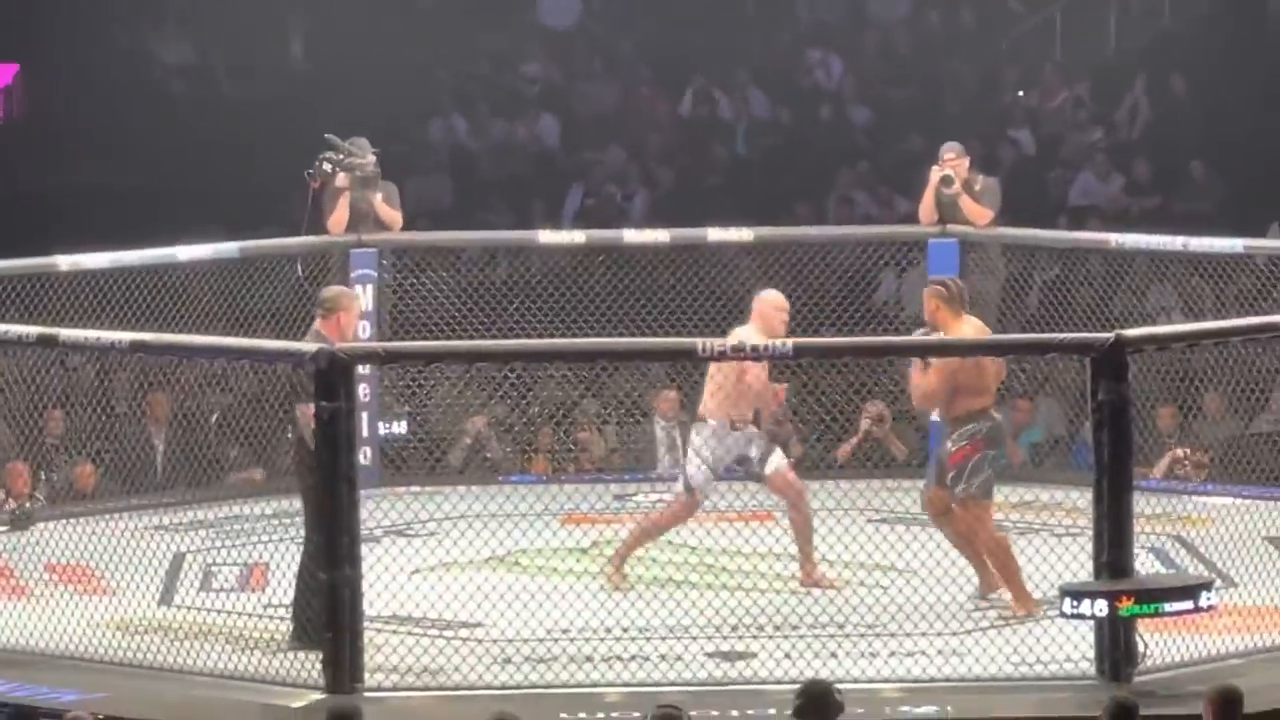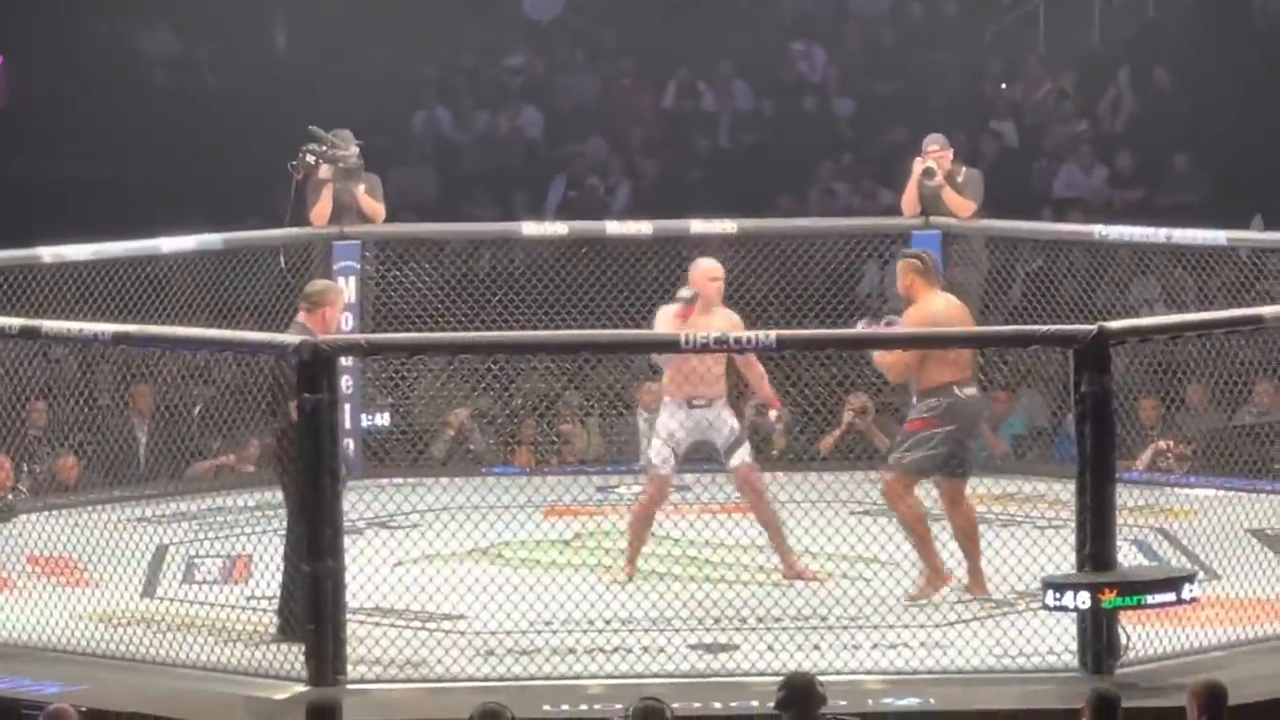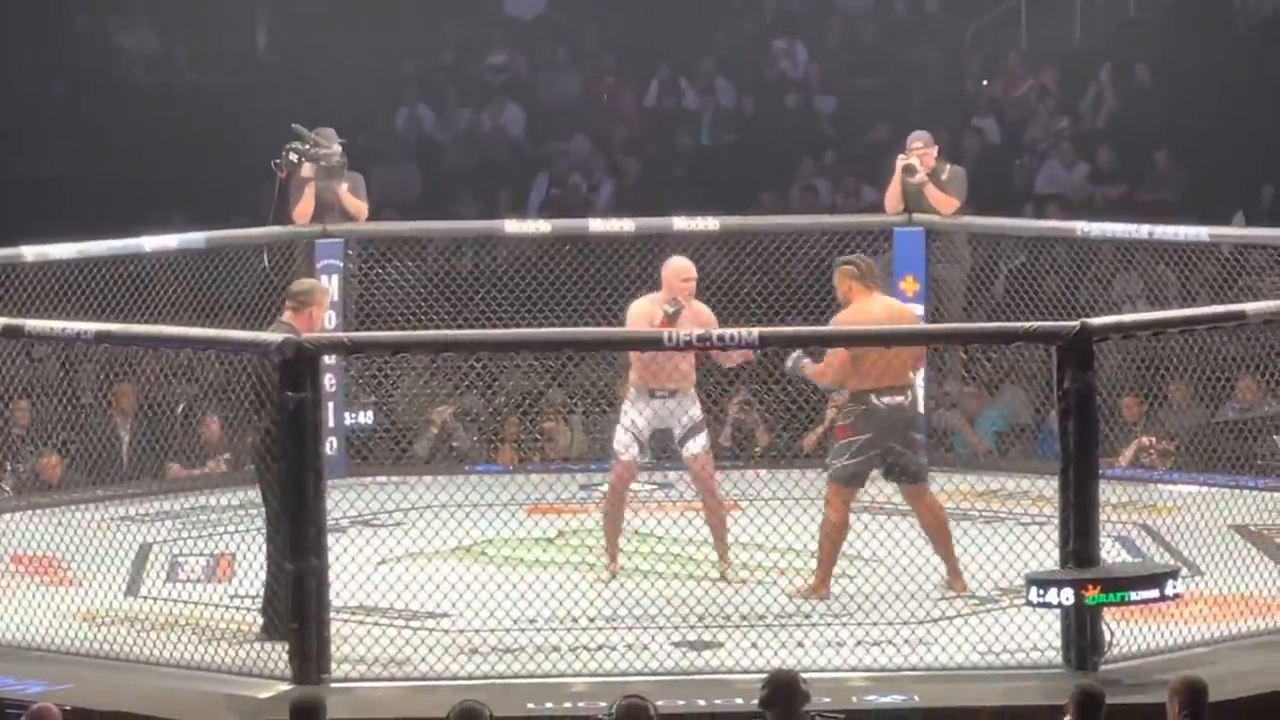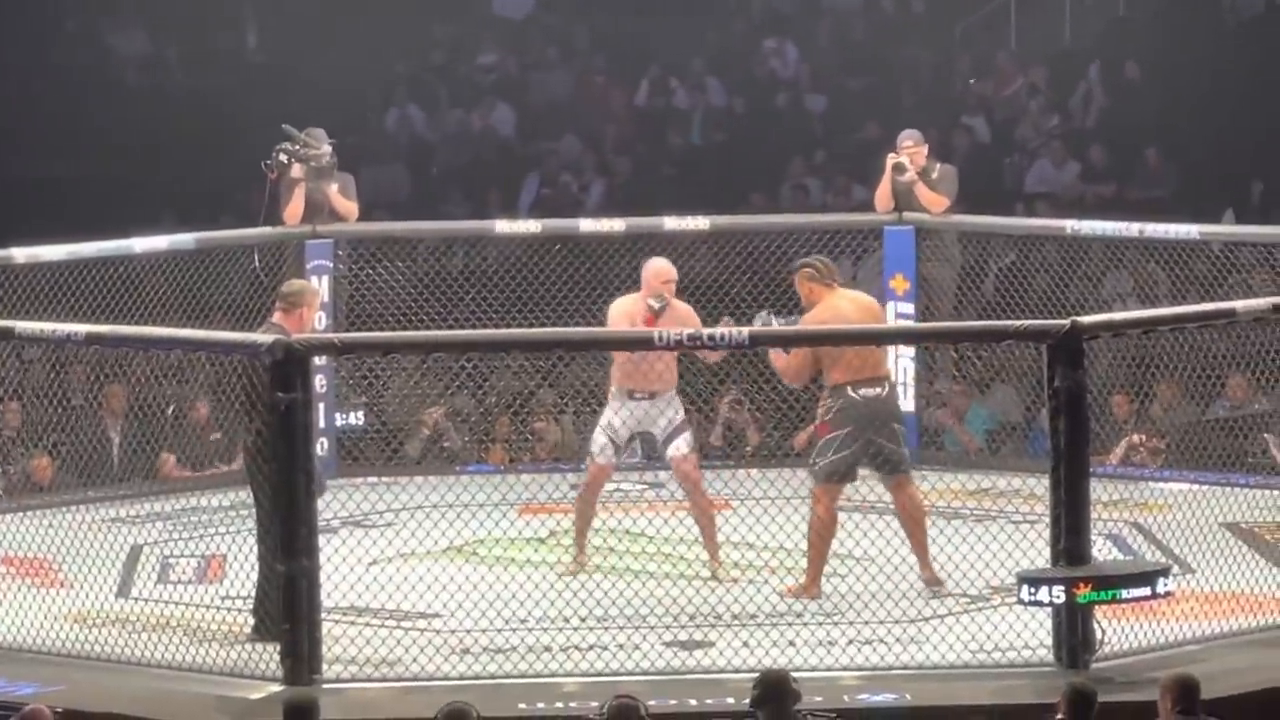
dt=0.3s
person 1, frame 1
left shoulder: (325, 350)
right elbow: (308, 413)
right hip: (320, 461)
left knee: (323, 540)
right knee: (325, 541)
left ankle: (310, 623)
right ankle: (310, 628)
person 1, frame 2
left shoulder: (300, 341)
right elbow: (300, 408)
left hip: (297, 451)
right hip: (300, 453)
left knee: (303, 533)
right knee: (307, 535)
left ankle: (296, 614)
right ankle: (294, 622)
person 1, frame 3
left shoulder: (273, 338)
left hip: (270, 449)
right hip: (283, 453)
left knee: (282, 534)
right knee: (290, 536)
left ankle: (280, 614)
right ankle: (279, 621)
person 1, frame 4
left shoulder: (262, 339)
left hip: (261, 451)
right hip: (275, 455)
left knee: (274, 536)
right knee: (281, 538)
left ankle: (271, 616)
right ankle: (270, 622)
person 2, frame 1
right shoulder: (974, 328)
left elbow: (923, 401)
right elbow: (996, 372)
left wrist: (916, 360)
left hip: (972, 433)
right hip: (980, 426)
left knee: (977, 520)
right knee: (934, 503)
left ankle: (1023, 599)
right ankle: (988, 577)
person 2, frame 2
left shoulder: (919, 315)
right shoulder: (956, 307)
left elbow: (896, 371)
left hip: (938, 407)
right hip: (964, 401)
left knee: (894, 485)
right knee: (954, 496)
left ankle: (934, 570)
right ankle: (976, 579)
person 2, frame 3
left shoulder: (846, 320)
right shoulder: (907, 313)
left elbow: (831, 378)
right elbow: (920, 363)
left wrist: (801, 365)
left hip: (866, 412)
right hip: (904, 407)
left knee: (837, 499)
right knee: (920, 496)
left ankle: (821, 583)
right ankle: (955, 574)
person 2, frame 4
left shoulder: (814, 320)
right shoulder: (872, 305)
left elbow: (794, 376)
left wrist: (770, 342)
left hip: (846, 405)
right hip: (883, 398)
left knee: (824, 496)
right knee: (902, 485)
left ankle: (811, 582)
right ankle: (926, 566)
person 3, frame 1
left shoulder: (749, 340)
right shoulder: (751, 341)
right elbow: (754, 395)
left wrist: (774, 395)
right wrist: (773, 413)
left hip: (746, 431)
right hip: (713, 432)
left knee: (795, 492)
right knee: (683, 510)
left ankle: (808, 570)
right ankle: (618, 560)
person 3, frame 2
left shoulder: (729, 319)
right shoulder: (670, 313)
left elbow: (749, 363)
right elbow: (661, 358)
left wrist: (772, 400)
right wrist: (682, 316)
left hip: (717, 411)
right hip: (677, 411)
left knee: (752, 488)
right knee: (655, 493)
left ankle: (789, 562)
right ankle: (630, 563)
person 3, frame 3
left shoulder: (701, 313)
right shoulder: (641, 309)
left elbow: (726, 357)
right elbow: (639, 359)
left wrist: (743, 350)
right wrist: (665, 325)
left hip: (682, 401)
right hip: (642, 400)
left knee: (705, 479)
right knee: (619, 480)
left ankle: (724, 559)
right ankle: (612, 559)
person 3, frame 4
left shoulder: (682, 312)
right shoulder: (621, 308)
left elbow: (710, 354)
right elbow: (623, 357)
right wrist: (648, 322)
left hip: (664, 403)
right hip: (623, 402)
left knee: (691, 479)
right knee: (594, 479)
left ankle: (714, 558)
right ankle: (579, 551)
